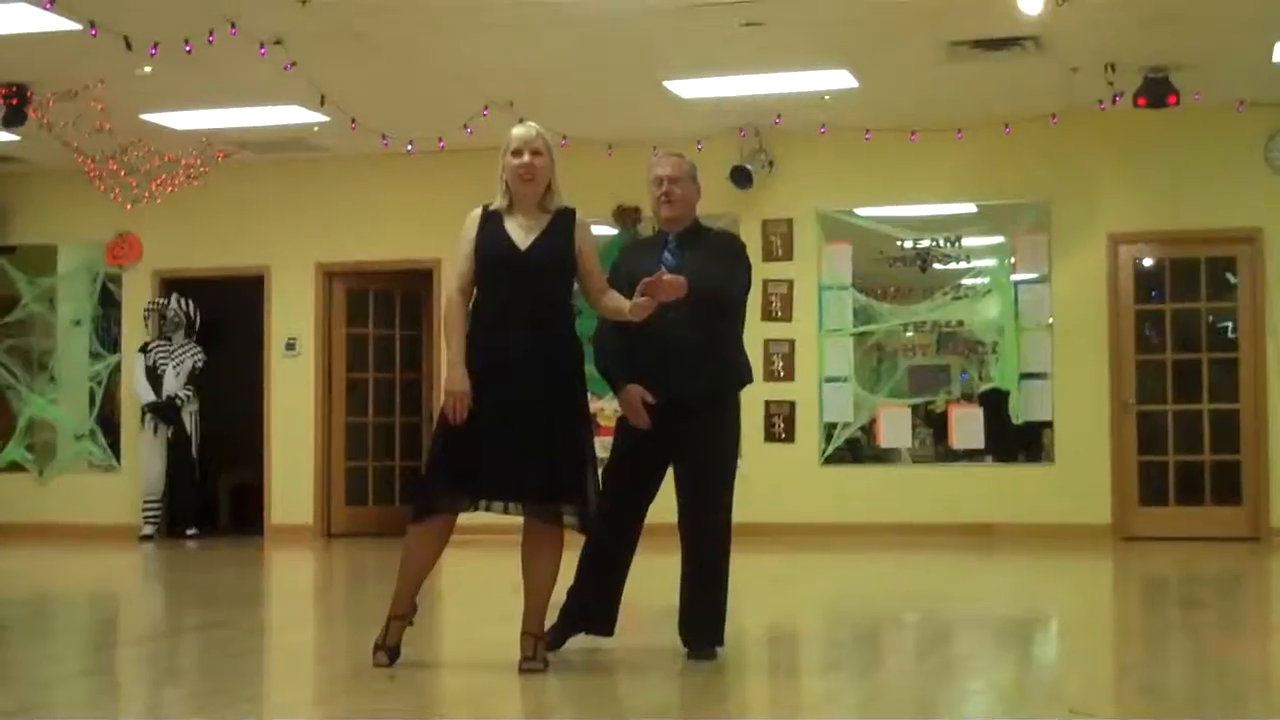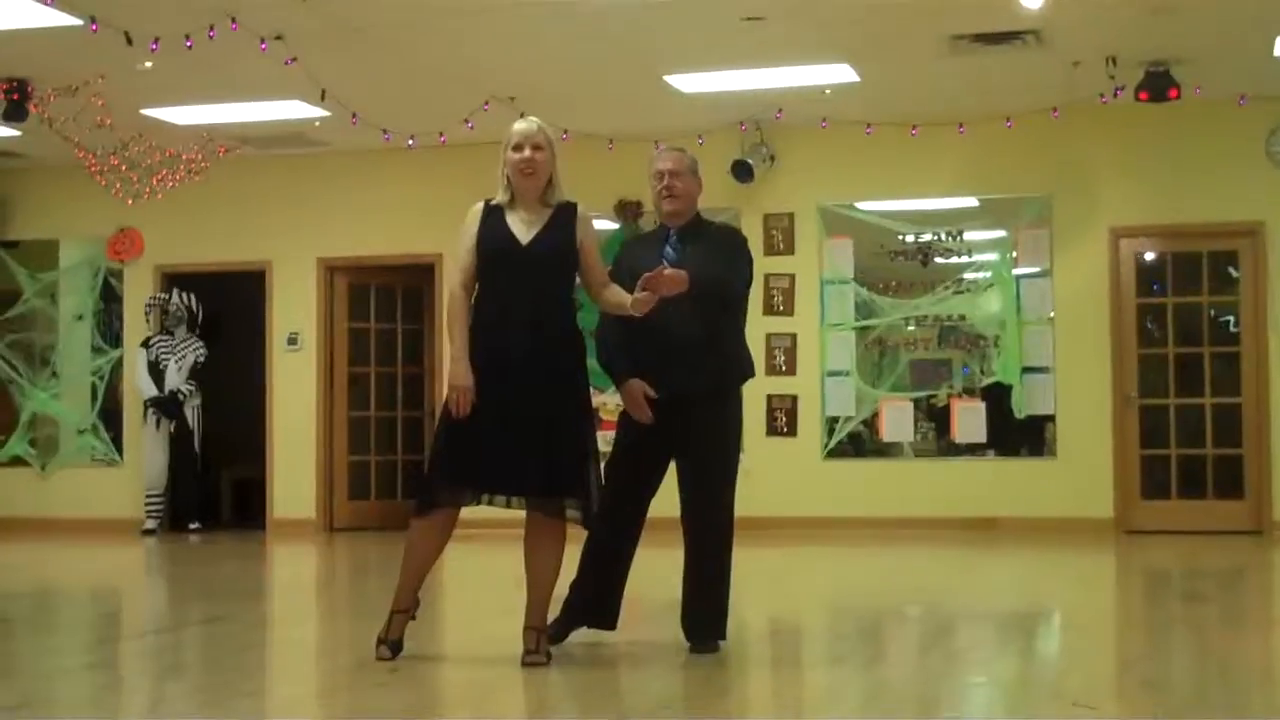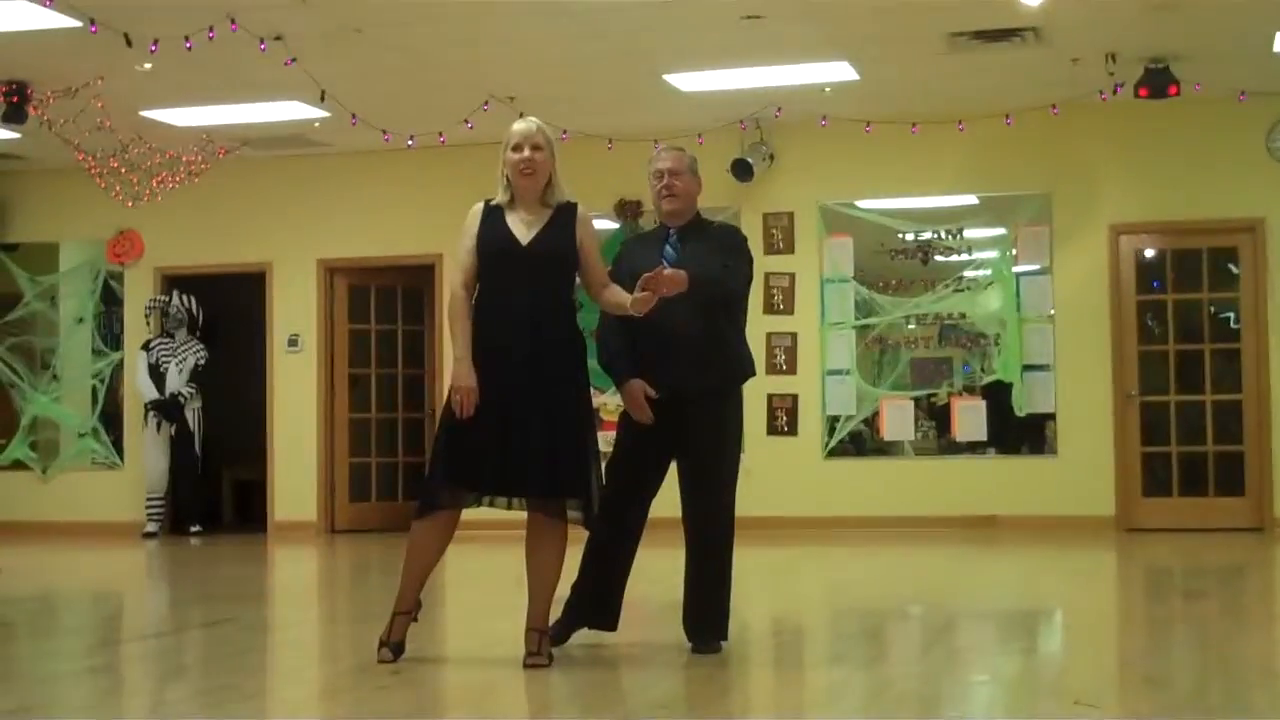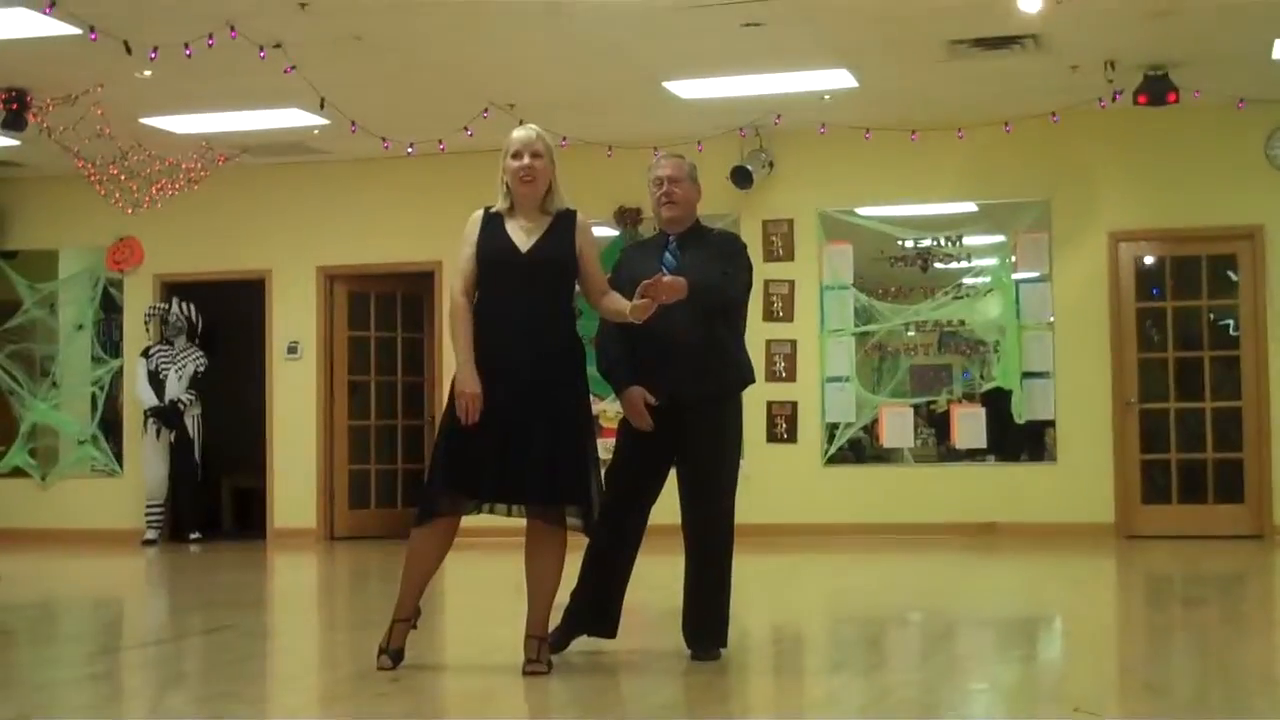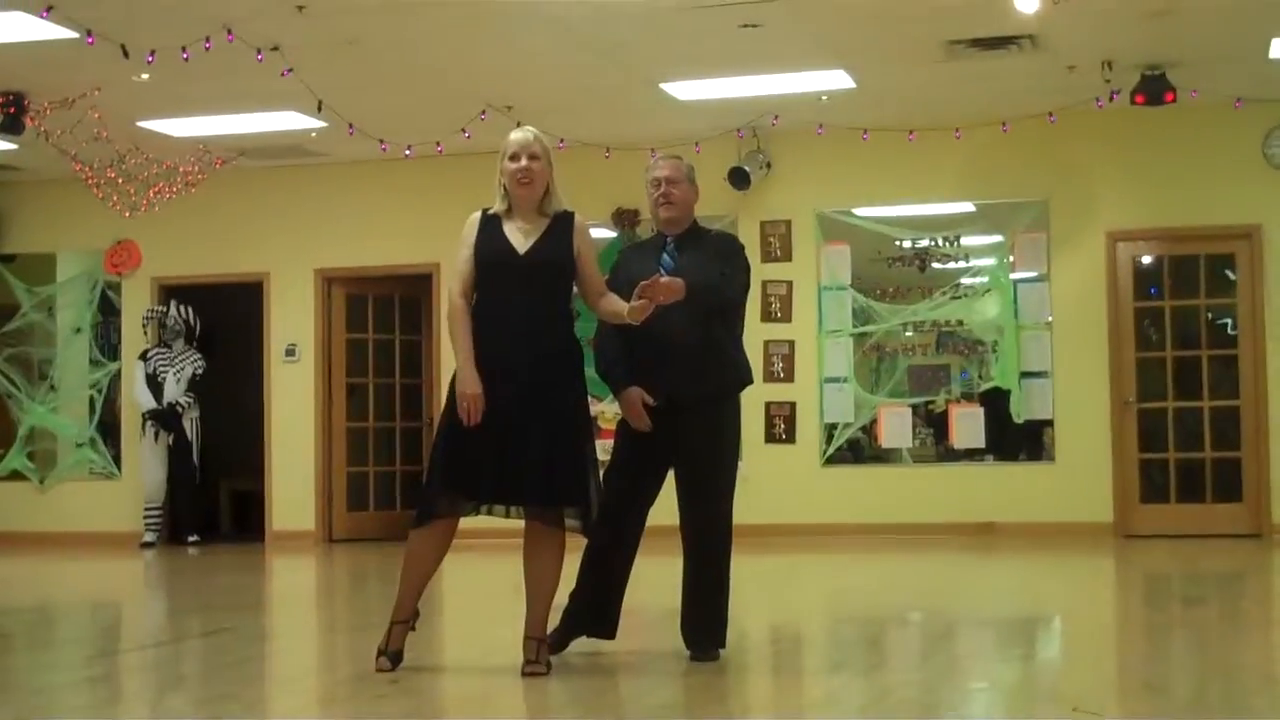
dt=0.1s
person 1, frame 1
left shoulder: (572, 225)
right shoulder: (480, 220)
left elbow: (598, 295)
right elbow: (458, 295)
left wrist: (632, 309)
right wrist: (456, 368)
left hip: (552, 374)
right hip: (486, 369)
left knee: (546, 504)
right knee: (442, 494)
left ankle: (533, 634)
right ankle: (398, 615)
person 1, frame 2
left shoulder: (574, 219)
right shoulder: (481, 215)
left elbow: (600, 289)
right elbow: (460, 290)
left wrist: (633, 302)
right wrist: (459, 362)
left hip: (553, 368)
right hip: (488, 364)
left knee: (548, 498)
right knee: (444, 489)
left ankle: (535, 627)
right ankle: (401, 608)
person 1, frame 3
left shoulder: (574, 219)
right shoulder: (481, 216)
left elbow: (600, 288)
right elbow: (460, 290)
left wrist: (633, 302)
right wrist: (462, 363)
left hip: (554, 369)
right hip: (488, 366)
left knee: (549, 497)
right knee: (446, 489)
left ankle: (537, 628)
right ankle: (402, 610)
person 1, frame 4
left shoulder: (574, 226)
right shoulder: (481, 223)
left elbow: (599, 296)
right elbow: (460, 297)
left wrist: (633, 310)
right wrist: (465, 370)
left hip: (554, 376)
right hip: (488, 373)
left knee: (549, 505)
right knee: (446, 496)
left ankle: (537, 635)
right ankle: (402, 617)
person 1, frame 5
left shoulder: (571, 228)
right shoulder: (479, 225)
left elbow: (597, 296)
right elbow: (459, 298)
left wrist: (631, 310)
right wrist: (466, 371)
left hip: (552, 378)
right hip: (487, 375)
left knee: (547, 507)
right knee: (445, 498)
left ankle: (536, 637)
right ankle: (401, 620)
person 2, frame 1
left shoulder: (725, 248)
right shoulder: (631, 257)
left elbow: (731, 298)
right elbow: (608, 326)
left wrist: (685, 288)
right wrist: (622, 383)
left hip: (710, 404)
right hip: (644, 403)
left knee: (706, 520)
right knee: (615, 512)
left ankle: (701, 632)
right ankle: (579, 615)
person 2, frame 2
left shoulder: (727, 242)
right shoulder: (633, 251)
left elbow: (733, 291)
right elbow: (609, 320)
left wrist: (687, 283)
right wrist: (624, 378)
left hip: (711, 398)
right hip: (646, 397)
left knee: (708, 514)
right knee: (618, 506)
left ankle: (704, 625)
right ankle: (582, 609)
person 2, frame 3
left shoulder: (726, 241)
right shoulder: (633, 251)
left elbow: (732, 290)
right elbow: (610, 321)
left wrist: (687, 282)
right wrist: (624, 378)
left hip: (712, 397)
right hip: (647, 397)
left knee: (709, 514)
right knee: (618, 507)
left ankle: (706, 626)
right ankle: (583, 610)
person 2, frame 4
left shoulder: (725, 248)
right shoulder: (632, 258)
left elbow: (732, 297)
right elbow: (609, 328)
left wrist: (686, 289)
right wrist: (624, 385)
left hip: (711, 404)
right hip: (647, 404)
left knee: (709, 521)
right knee: (617, 513)
left ankle: (705, 633)
right ankle: (582, 617)
person 2, frame 5
left shoulder: (723, 249)
right shoulder: (630, 259)
left elbow: (729, 297)
right elbow: (607, 329)
left wrist: (683, 290)
right wrist: (622, 386)
left hip: (709, 405)
right hip: (644, 405)
left knee: (707, 522)
right knee: (616, 515)
left ankle: (704, 634)
right ankle: (581, 619)
person 3, frame 1
left shoulder: (195, 352)
right shoulder: (148, 348)
left elbow: (193, 385)
right elbow: (139, 380)
left wrist: (173, 404)
right wrist: (154, 405)
left hip: (184, 416)
right hip: (154, 415)
left knee: (185, 469)
right knee: (153, 469)
left ankle: (188, 523)
right ankle: (150, 522)
person 3, frame 2
left shoulder: (197, 347)
right shoulder: (150, 343)
left elbow: (196, 379)
right elbow: (141, 375)
left wrist: (176, 399)
right wrist: (156, 399)
left hip: (186, 410)
right hip: (156, 410)
left knee: (188, 463)
right knee: (155, 463)
left ankle: (191, 517)
right ankle: (152, 517)
person 3, frame 3
left shoulder: (198, 350)
right shoulder: (150, 346)
left elbow: (197, 382)
right elbow: (141, 378)
left wrist: (178, 402)
right wrist: (157, 402)
left hip: (187, 413)
right hip: (157, 412)
left knee: (188, 466)
right knee: (156, 466)
left ankle: (191, 520)
right ankle: (153, 520)
person 3, frame 4
left shoulder: (197, 357)
right shoulder: (150, 353)
left elbow: (196, 389)
right elbow: (141, 385)
left wrist: (178, 409)
right wrist: (156, 409)
left hip: (186, 420)
right hip: (156, 419)
left knee: (188, 472)
right knee: (155, 473)
left ankle: (191, 527)
right ankle: (153, 527)
person 3, frame 5
left shoulder: (196, 359)
right shoulder: (148, 356)
left elbow: (194, 392)
right elbow: (139, 388)
left wrist: (174, 411)
right wrist: (154, 412)
left hip: (184, 423)
right hip: (154, 422)
left knee: (186, 476)
right knee: (154, 476)
left ankle: (189, 530)
right ankle: (151, 529)
